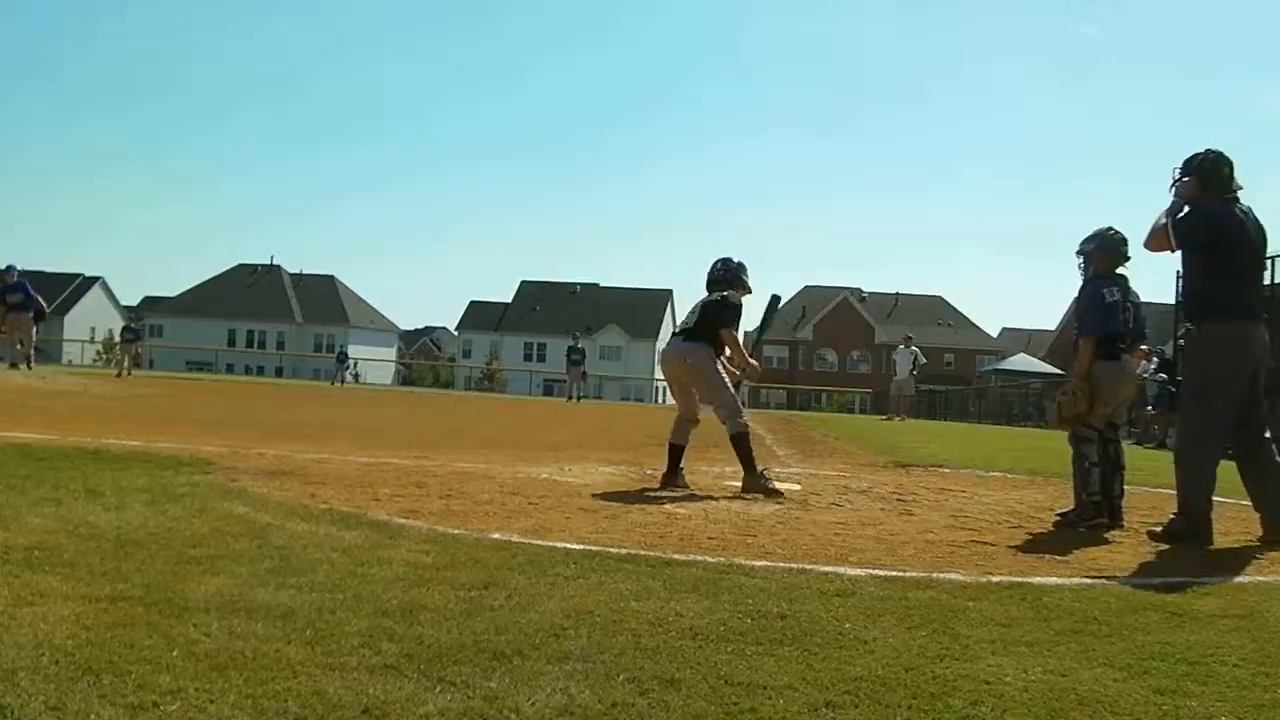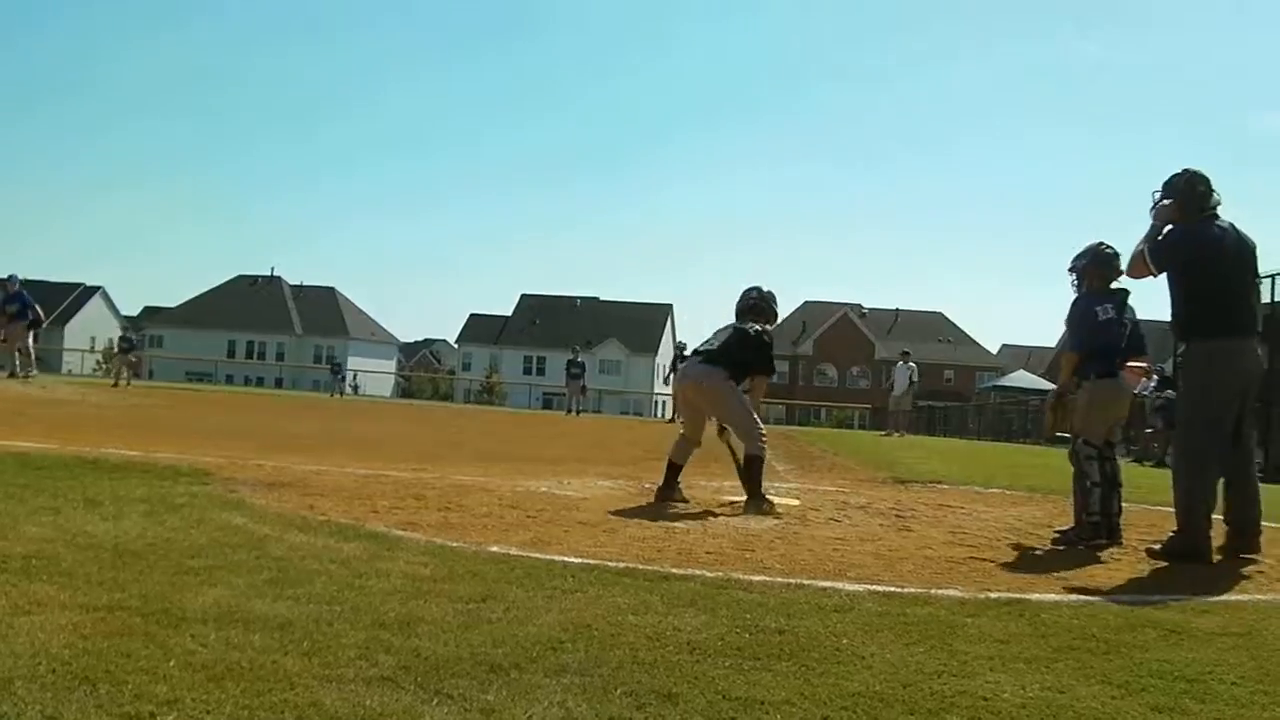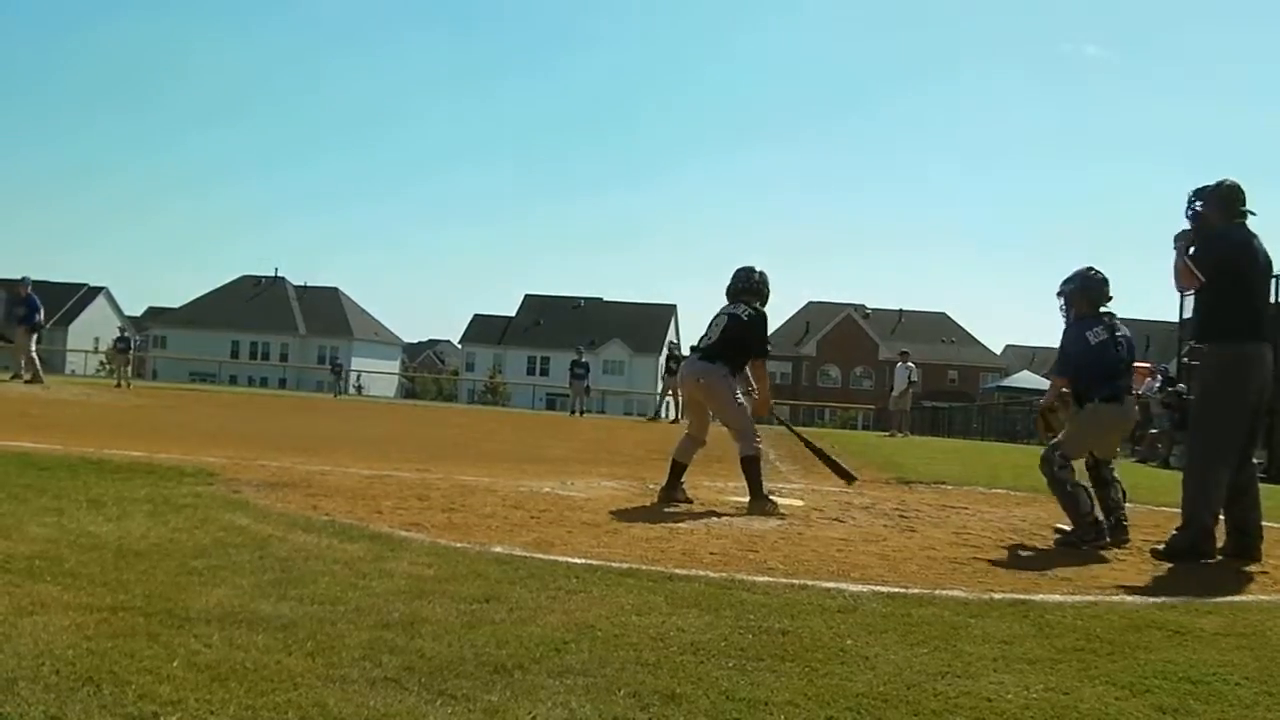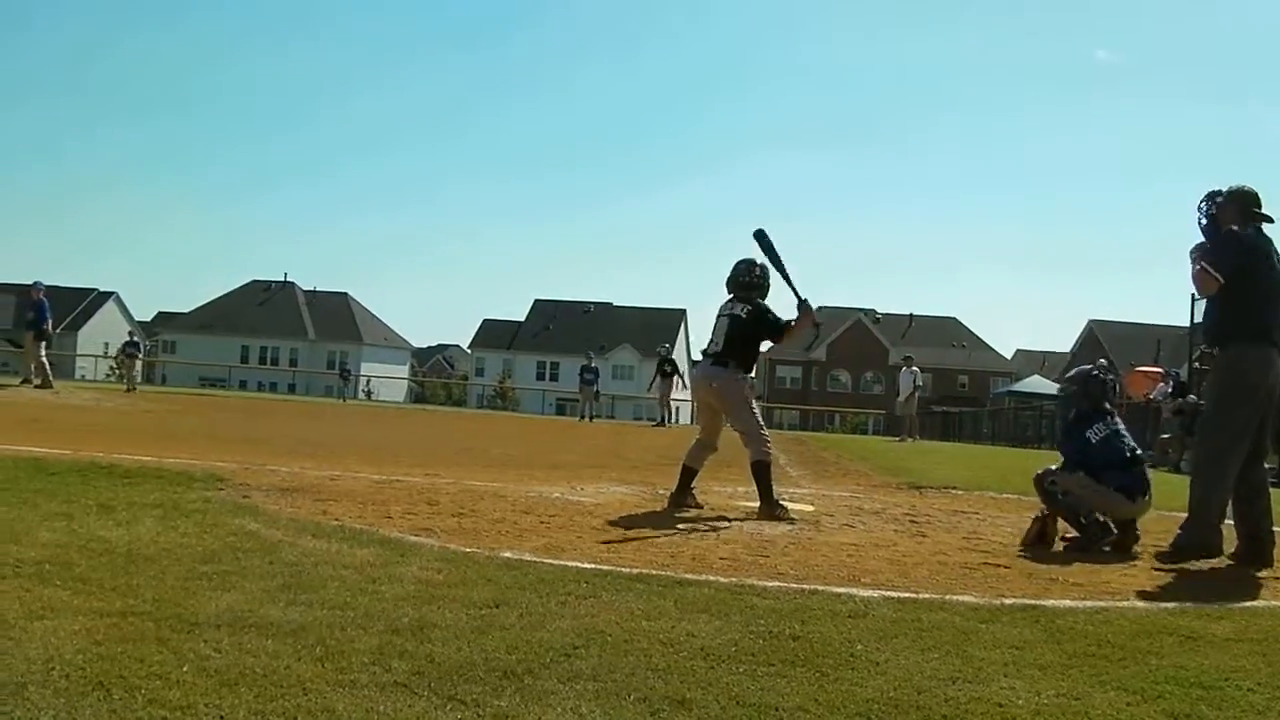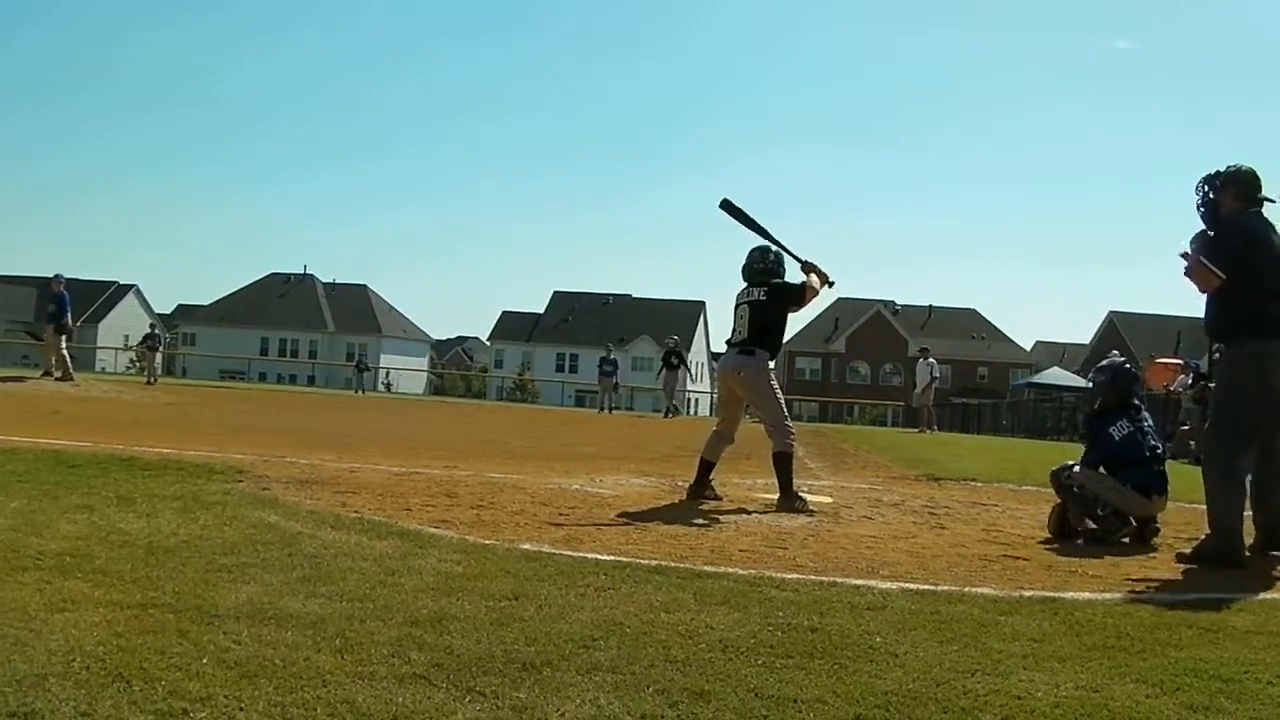
dt=0.4s
person 1, frame 1
left shoulder: (1207, 213)
left elbow: (1154, 242)
left wrist: (1176, 203)
left hip: (1216, 334)
left knee: (1198, 431)
left ankle: (1192, 522)
person 1, frame 2
left shoulder: (1185, 236)
right shoulder: (1241, 237)
left elbow: (1135, 268)
right elbow: (1252, 294)
left wrist: (1157, 225)
left hip: (1209, 352)
right hip: (1247, 350)
left knee: (1196, 448)
right knee: (1237, 446)
left ankle: (1191, 540)
right ankle: (1244, 532)
person 1, frame 3
left shoulder: (1219, 237)
right shoulder: (1256, 246)
left elbow: (1185, 282)
left wrist: (1182, 247)
left hip: (1228, 353)
right hip: (1258, 354)
left knee: (1207, 447)
right knee: (1240, 450)
left ankle: (1196, 537)
right ankle: (1244, 538)
person 1, frame 4
left shoulder: (1235, 238)
left elbow: (1206, 286)
left wrist: (1197, 257)
left hip: (1241, 357)
left knee: (1214, 447)
left ankle: (1200, 535)
person 1, frame 5
left shoulder: (1236, 228)
left elbow: (1206, 282)
left wrist: (1199, 249)
right wrist: (1200, 265)
left hip: (1247, 351)
left knee: (1223, 446)
left ankle: (1224, 542)
person 2, frame 1
left shoulder: (1094, 287)
right shoulder: (1130, 293)
left elbow: (1088, 337)
right elbow: (1137, 340)
left wrist: (1079, 376)
left hip: (1102, 368)
right hip: (1126, 370)
left knee: (1084, 436)
right knee: (1111, 438)
left ankle: (1090, 508)
right ankle: (1112, 509)
person 2, frame 2
left shoulder: (1086, 303)
right shoulder: (1125, 306)
left elbow: (1073, 351)
right elbow: (1136, 352)
left wrist: (1061, 387)
left hip: (1096, 386)
right hip: (1121, 386)
left knee: (1085, 454)
right knee: (1106, 455)
left ankle: (1090, 529)
right ankle: (1110, 527)
person 2, frame 3
left shoulder: (1078, 329)
right shoulder: (1118, 329)
left elbow: (1062, 375)
left wrist: (1047, 403)
left hip: (1101, 409)
right hip: (1126, 408)
left knee: (1054, 461)
right knee: (1101, 464)
left ankle: (1089, 530)
right ankle: (1117, 526)
person 2, frame 4
left shoulder: (1077, 425)
right shoulder: (1110, 419)
left elbow: (1069, 471)
left wrist: (1050, 512)
left hip: (1122, 499)
right hip: (1141, 498)
left knee: (1046, 479)
left ankle: (1096, 533)
right ankle: (1126, 529)
person 2, frame 5
left shoulder: (1101, 420)
right shoulder: (1141, 414)
left elbow: (1088, 467)
left wrist: (1077, 517)
left hip: (1136, 498)
right hip: (1158, 498)
left knee: (1062, 475)
left ankle: (1113, 525)
right ankle: (1146, 523)
person 3, frame 1
left shoulder: (706, 302)
right shoulder: (731, 299)
right elbow: (727, 333)
left wrist: (734, 365)
right wrist: (745, 360)
left hip: (670, 353)
right hip: (693, 354)
left knee: (687, 413)
right knee: (733, 413)
left ankle: (672, 474)
right ankle: (752, 477)
person 3, frame 2
left shoulder: (730, 329)
right shoulder: (762, 334)
right elbow: (759, 380)
left wrist: (723, 413)
right wrist: (753, 409)
left hip: (684, 374)
right hip: (710, 378)
left knee: (690, 434)
right knee: (754, 434)
left ankle: (668, 488)
right ankle: (755, 498)
person 3, frame 3
left shoulder: (725, 311)
right shoulder: (756, 315)
right elbow: (757, 362)
left wrist: (752, 388)
right wrist: (764, 398)
left hip: (689, 369)
right hip: (712, 374)
left knee: (696, 432)
right knee: (748, 434)
left ankle: (671, 488)
right ankle: (757, 498)
person 3, frame 4
left shoulder: (728, 306)
right shoulder: (756, 309)
left elbow: (770, 330)
right elbow: (785, 334)
left wrist: (798, 321)
right wrist: (804, 318)
left hip: (702, 374)
right hip: (726, 377)
left knee: (707, 437)
right knee: (758, 440)
left ankle: (681, 493)
right ankle: (768, 504)
person 3, frame 5
left shoulder: (744, 294)
right shoulder: (775, 289)
left elbow: (791, 304)
right elbow: (810, 290)
left wrist: (813, 281)
right wrist: (813, 274)
left hip: (727, 363)
right hip: (751, 365)
left knee: (724, 428)
right knee: (782, 431)
left ankle: (699, 485)
right ankle: (787, 495)
